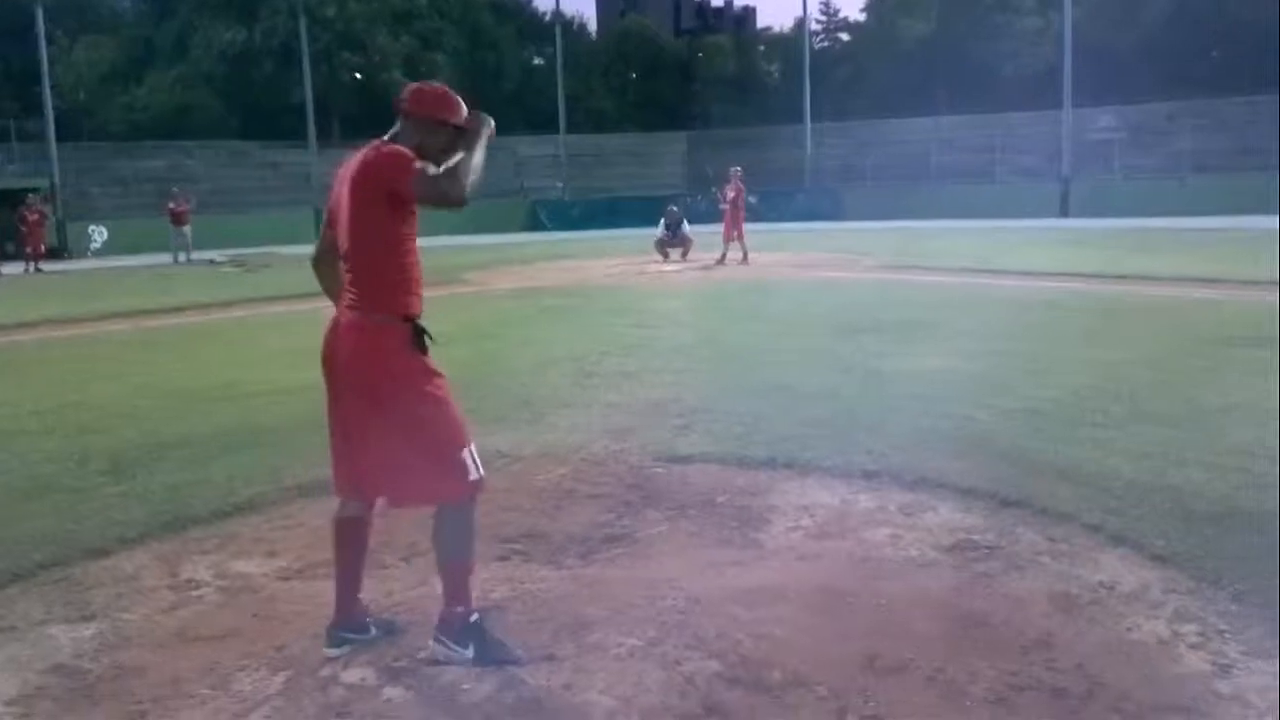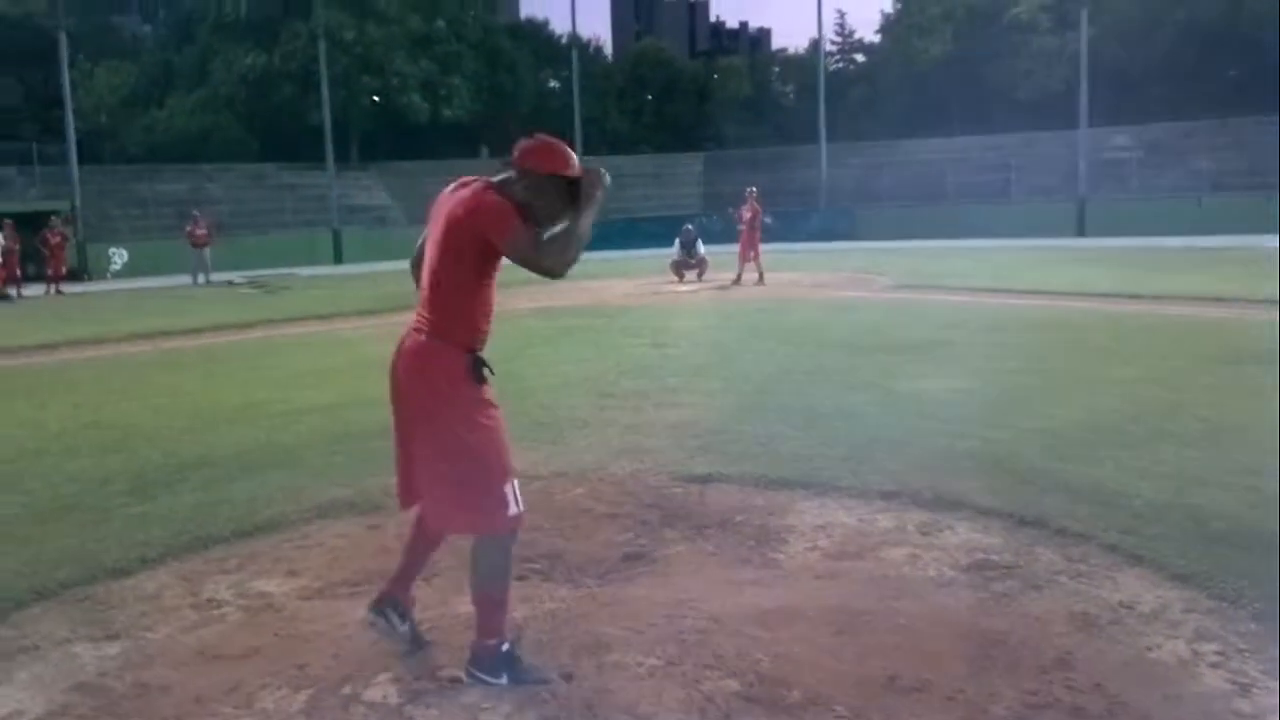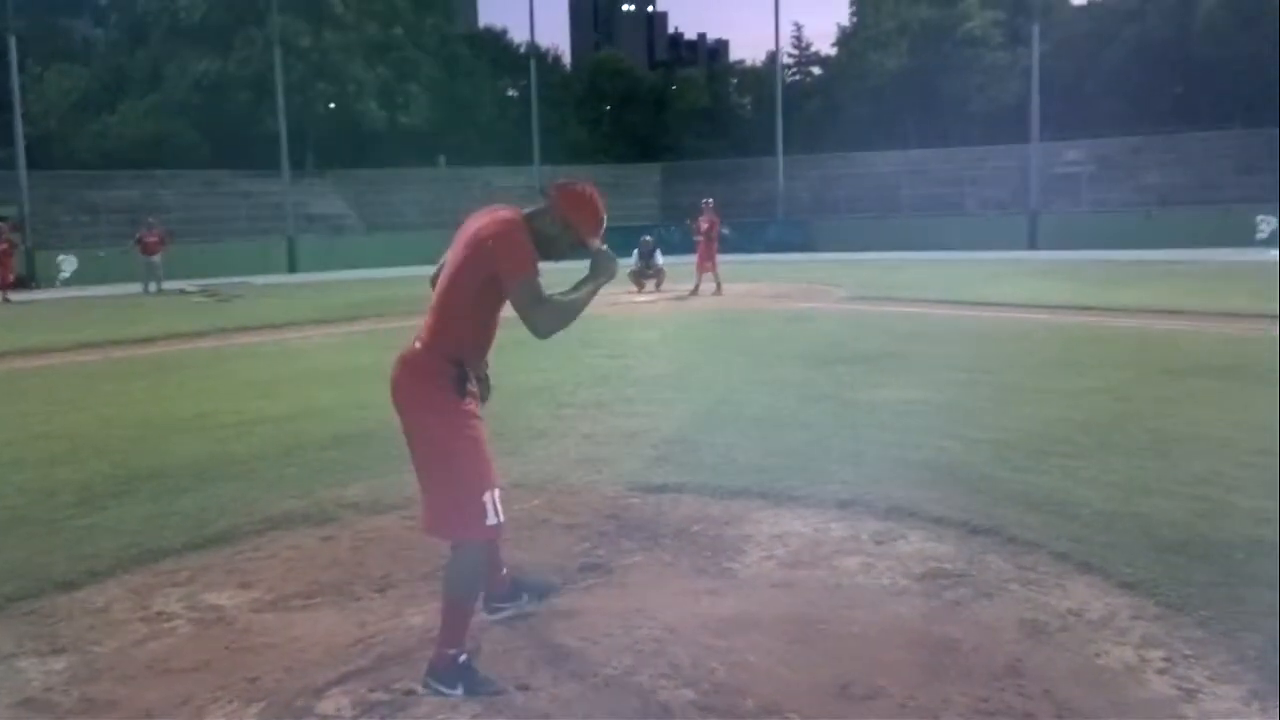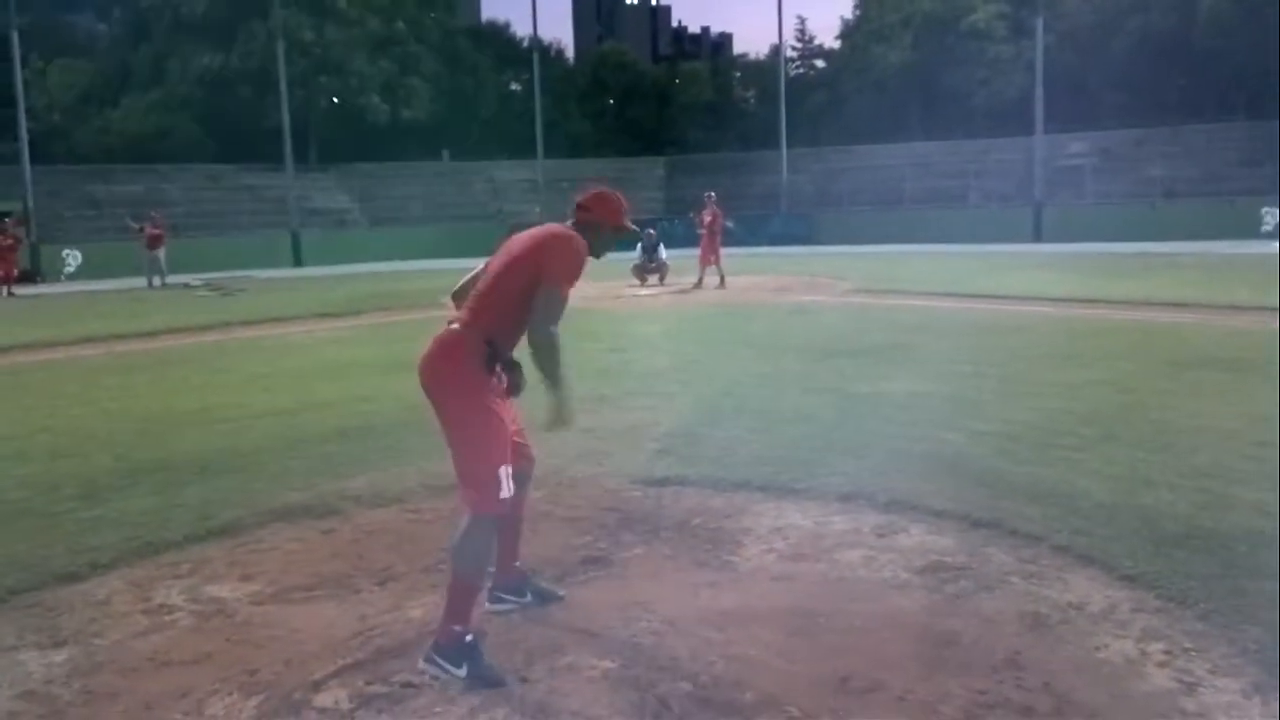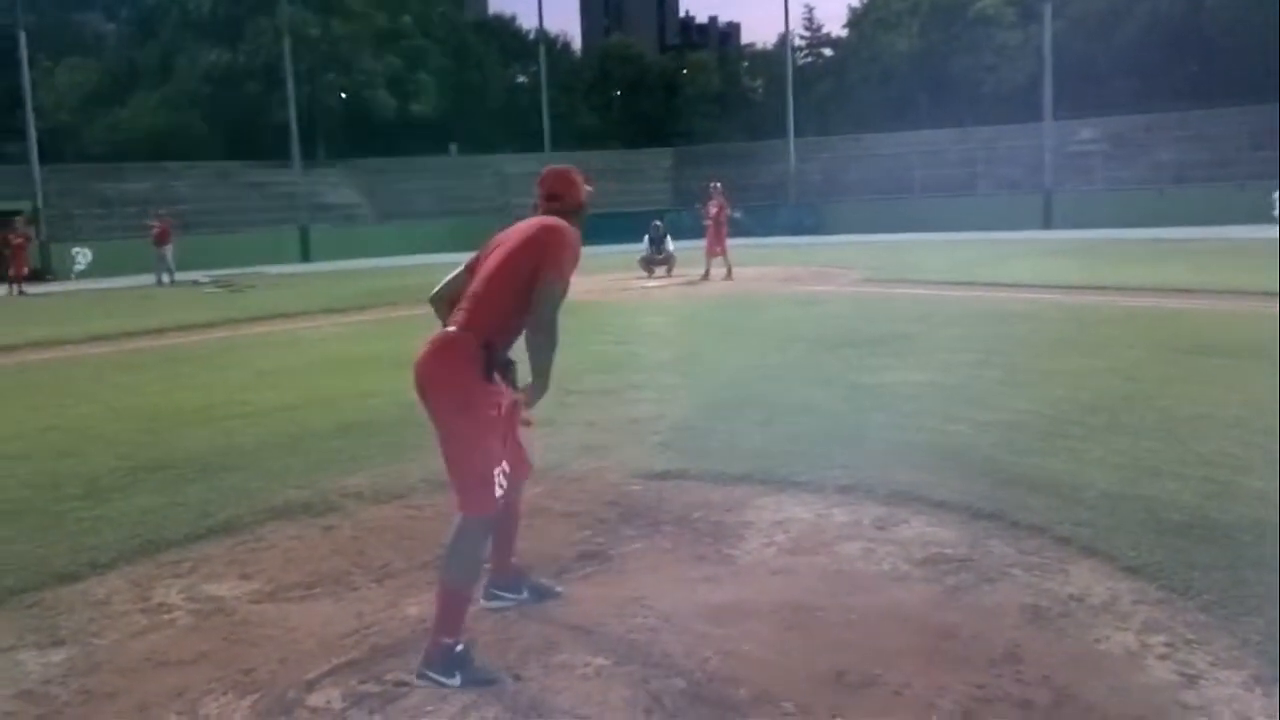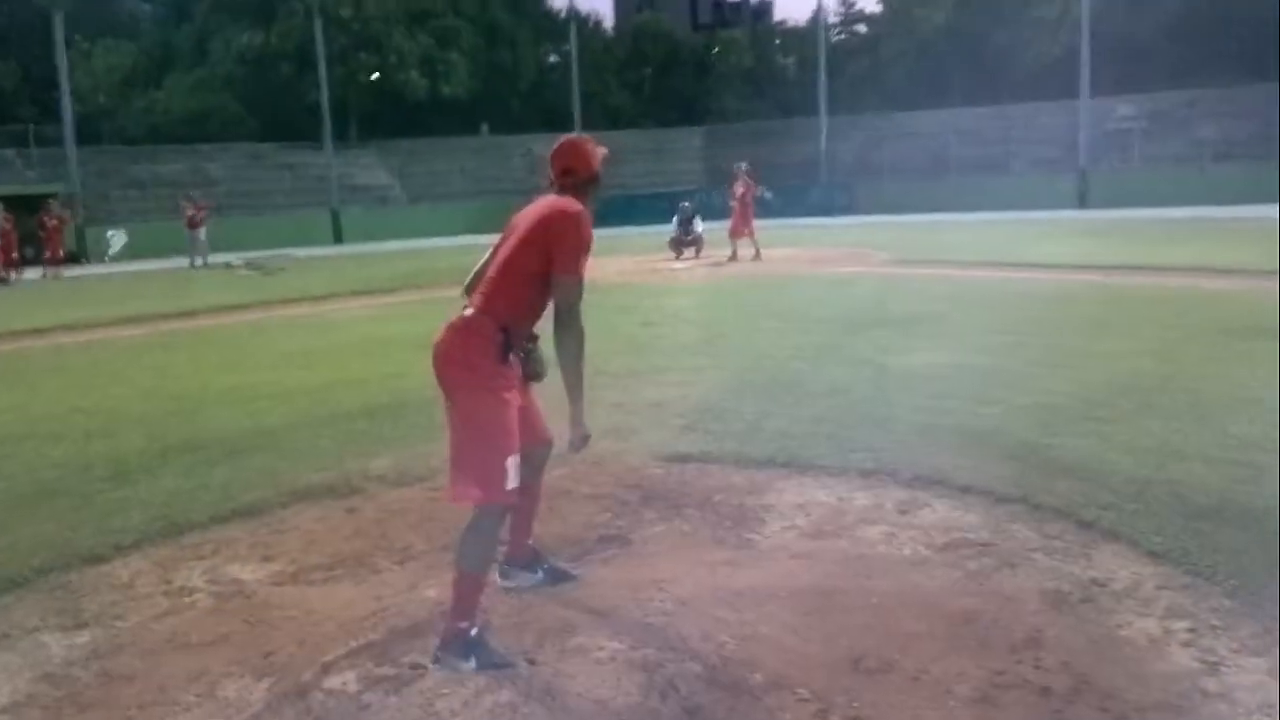
dt=0.4s
person 1, frame 1
left shoulder: (355, 168)
right shoulder: (386, 161)
left elbow: (325, 256)
right elbow: (455, 191)
right wrist: (479, 139)
left hip: (349, 337)
right hip: (388, 343)
left knee: (359, 486)
right knee: (459, 481)
left ankle: (347, 617)
right ankle: (458, 623)
person 1, frame 2
left shoulder: (459, 191)
right shoulder: (488, 205)
left elbow: (419, 263)
right elbow: (553, 262)
right wrist: (590, 203)
left hip: (420, 356)
right hip: (448, 369)
left knee: (444, 494)
right knee: (499, 514)
left ankle: (394, 601)
right ankle: (490, 653)
person 1, frame 3
left shoulder: (492, 218)
right shoulder: (511, 234)
left elbow: (441, 281)
right elbow: (542, 320)
right wrist: (598, 278)
left hip: (431, 369)
right hip: (439, 381)
left knee: (472, 490)
right knee: (477, 519)
left ankle: (499, 588)
right ankle: (448, 664)
person 1, frame 4
left shoulder: (539, 239)
right shoulder: (566, 243)
left elbow: (463, 293)
right elbow: (542, 330)
right wrist: (558, 394)
left hip: (471, 359)
right hip: (465, 365)
left knee: (517, 466)
right knee: (490, 498)
left ankle: (507, 582)
right ankle: (451, 643)
person 1, frame 5
left shoulder: (511, 235)
right shoulder: (562, 236)
left elbow: (441, 297)
right elbow: (541, 319)
right wrist: (539, 384)
left hip: (455, 360)
right hip: (463, 369)
left knee: (510, 468)
right knee: (482, 505)
left ankle: (503, 578)
right ankle: (442, 653)
person 1, frame 6
left shoulder: (537, 212)
right shoulder: (572, 218)
left elbow: (476, 284)
right elbow: (567, 320)
right wrist: (577, 410)
left hip: (485, 347)
right hip: (478, 355)
left knee: (535, 448)
right knee: (495, 494)
left ankle: (519, 560)
right ankle: (458, 636)
